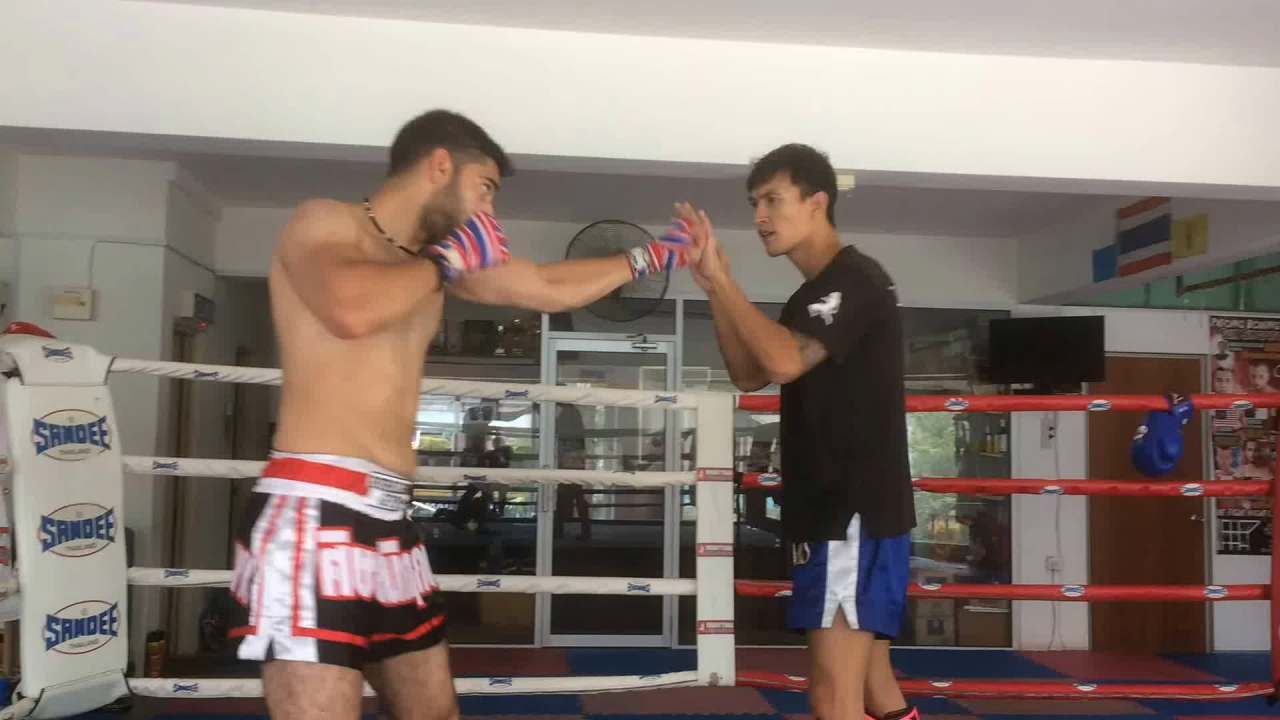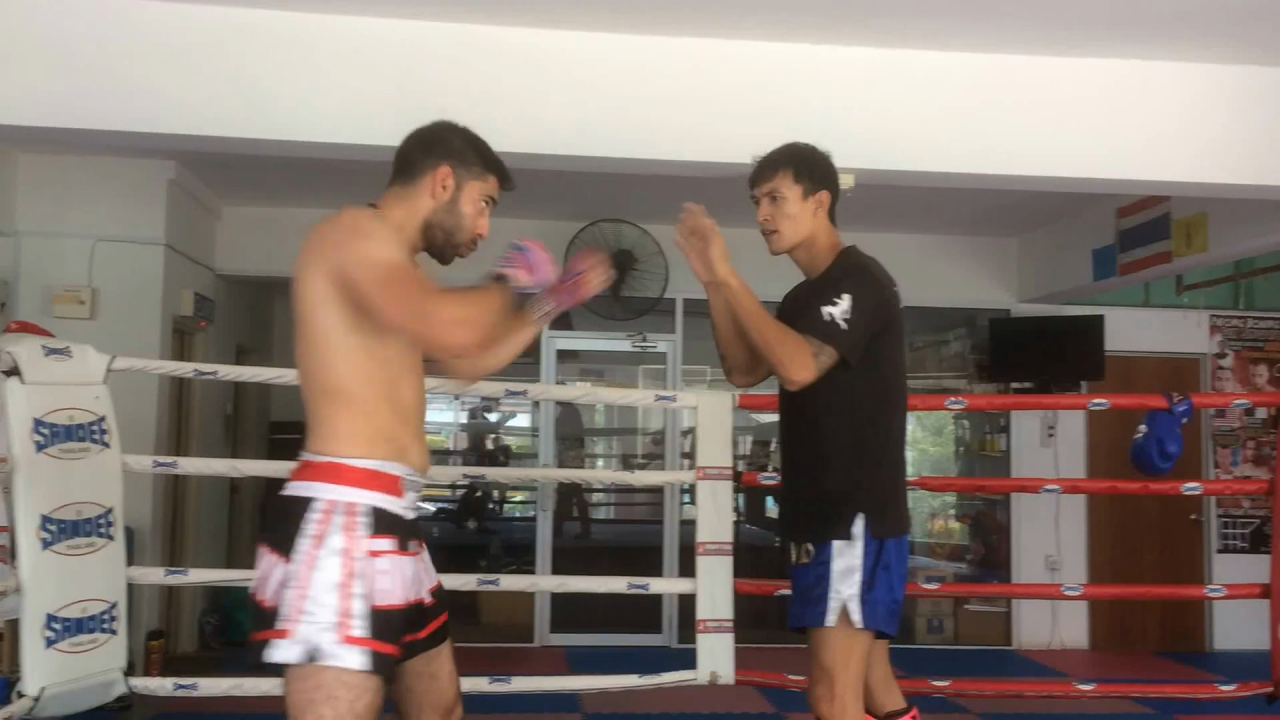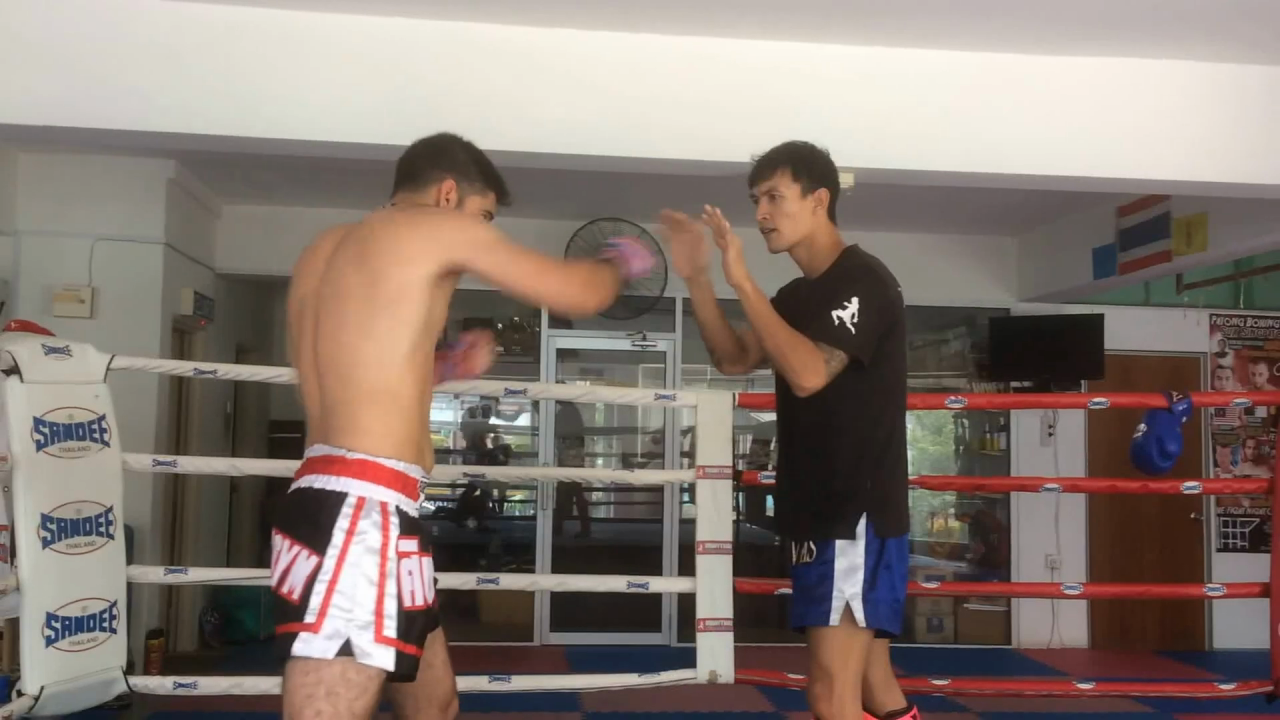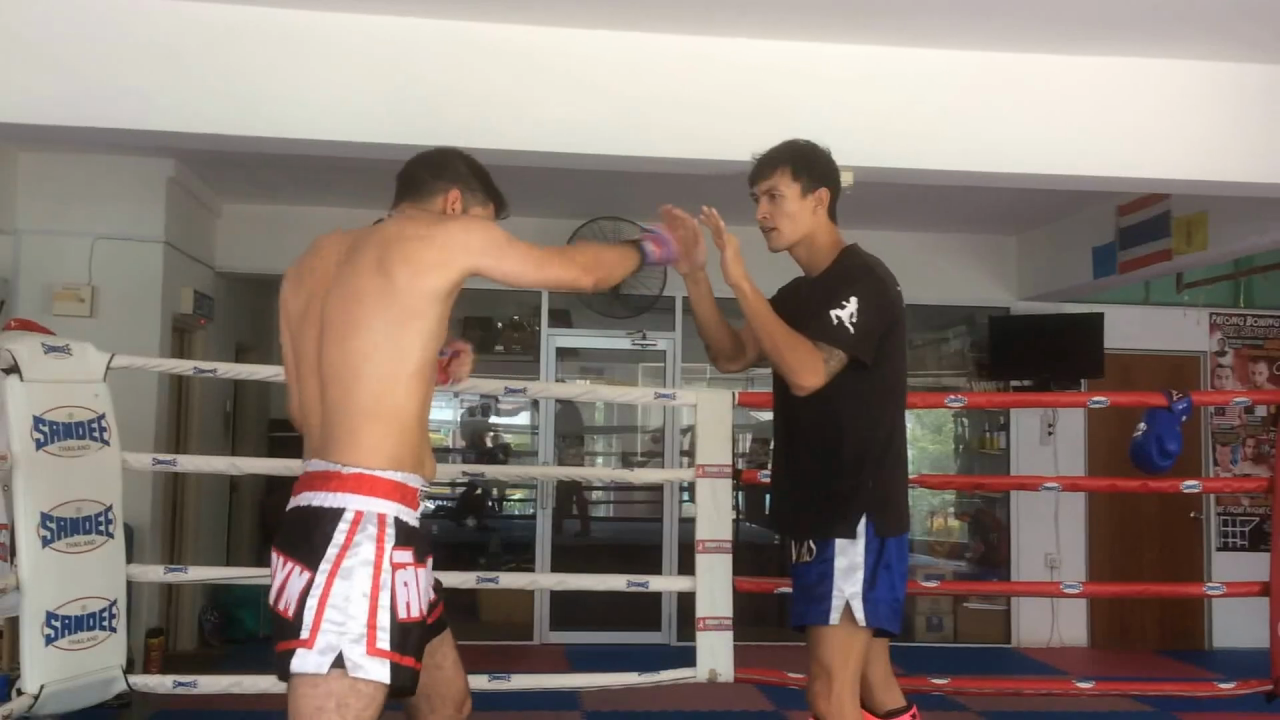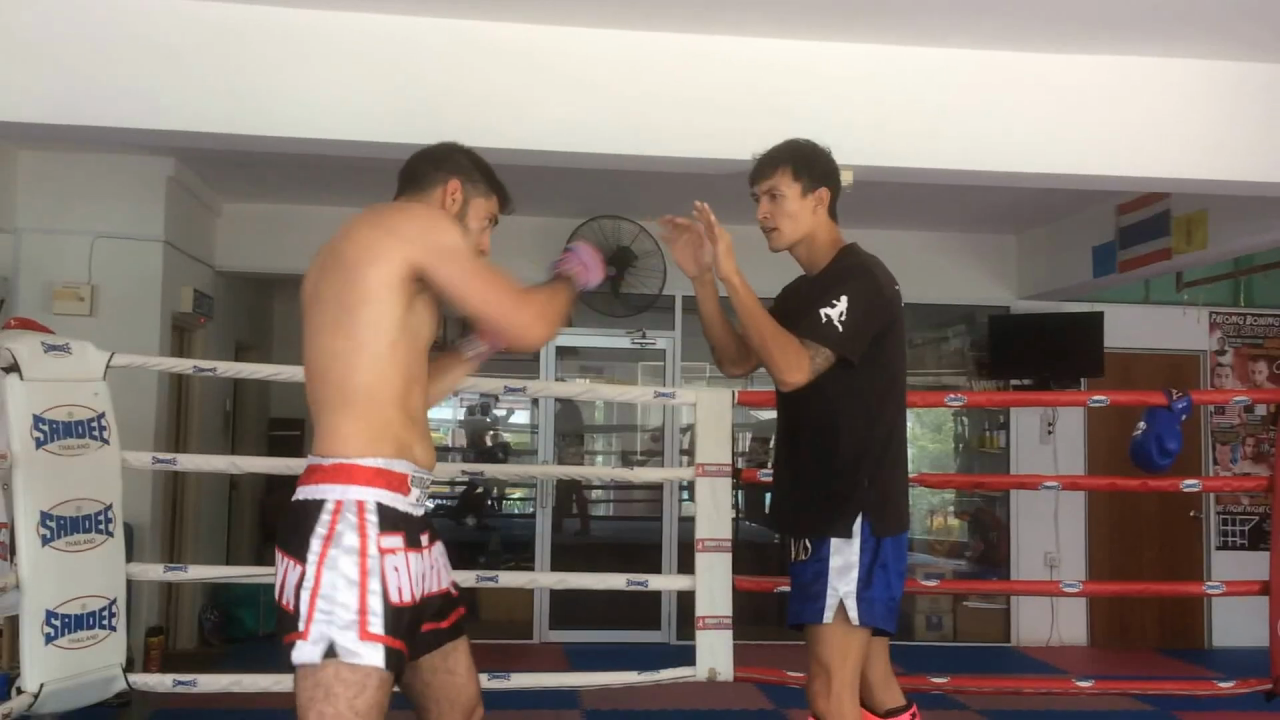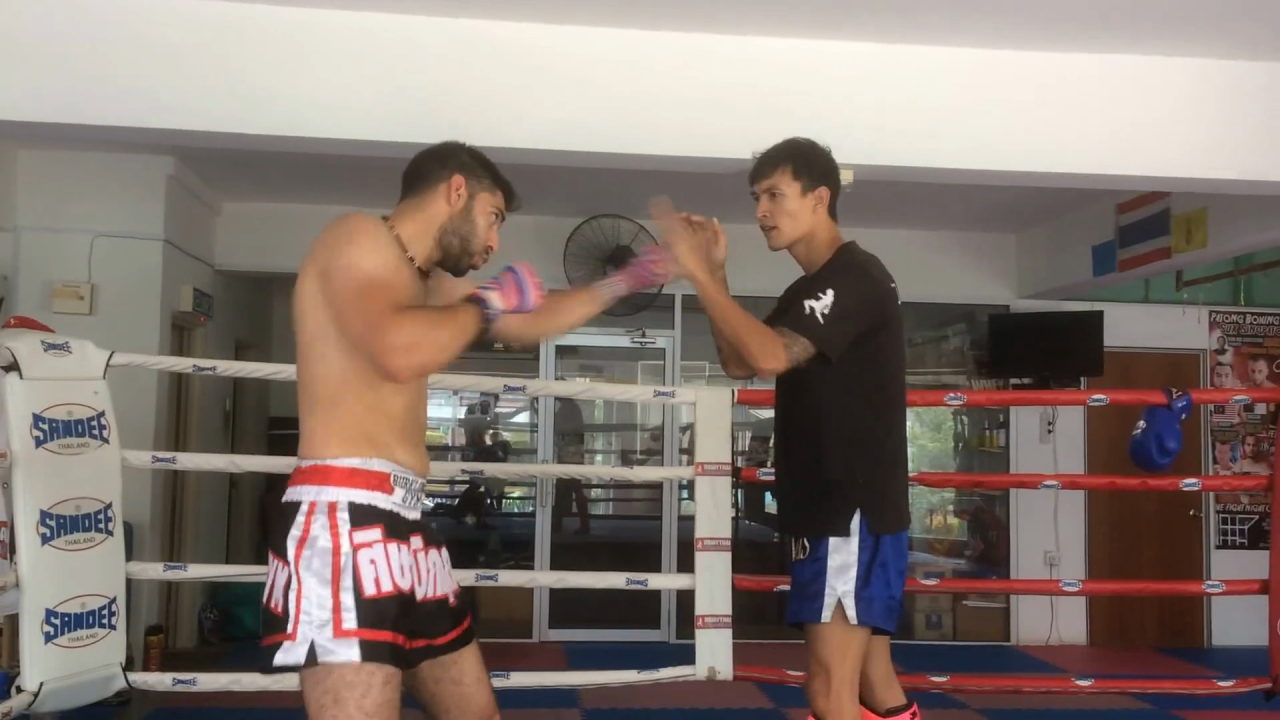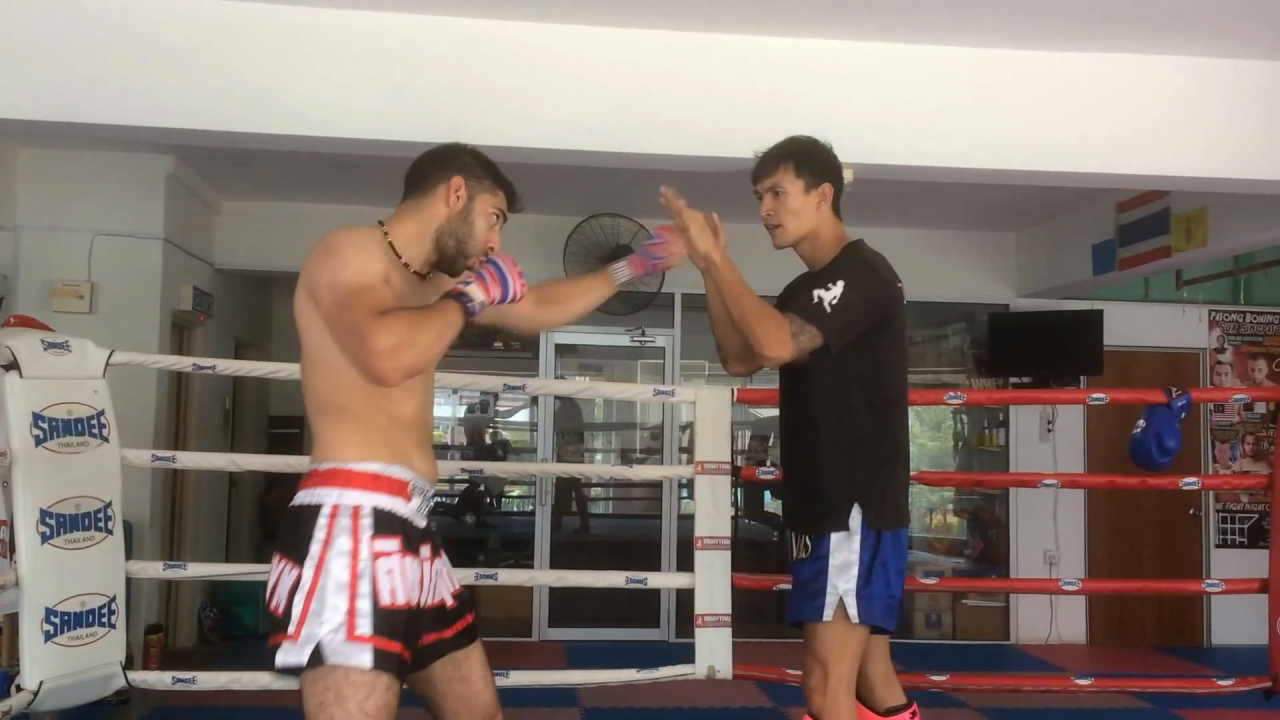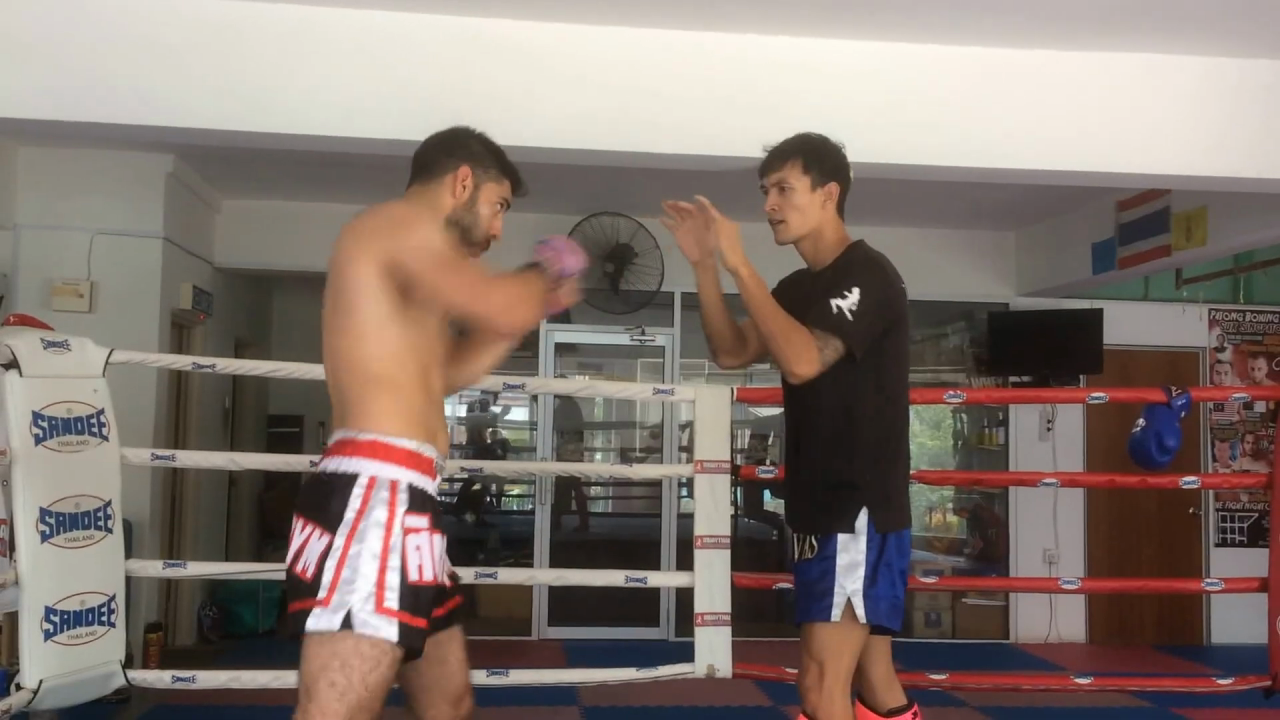
dt=0.1s
person 1, frame 1
left shoulder: (425, 261)
right shoulder: (321, 223)
left elbow: (550, 293)
right elbow: (352, 310)
left wrist: (651, 254)
right wrist: (448, 260)
left hip: (380, 522)
right hip: (311, 515)
person 1, frame 2
left shoulder: (399, 264)
right shoulder: (354, 234)
left elbow: (469, 361)
right elbow: (452, 332)
left wrist: (548, 299)
right wrist: (516, 281)
left hip: (381, 523)
right hip: (341, 520)
person 1, frame 3
left shoulder: (327, 251)
right shoulder: (432, 228)
right elbow: (575, 293)
left wrist: (442, 370)
right wrist: (624, 260)
left hip: (354, 510)
right hip: (360, 512)
person 1, frame 4
left shoulder: (315, 262)
right shoulder: (445, 236)
right elbow: (585, 270)
right wrist: (648, 247)
left hip: (355, 523)
right hip: (359, 527)
person 1, frame 5
right shoulder: (386, 233)
right elbow: (528, 326)
left wrist: (479, 346)
right wrist: (573, 277)
left hip: (396, 522)
right hip: (353, 512)
person 1, frame 6
left shoulder: (422, 280)
right shoulder: (354, 239)
left elbow: (534, 321)
right elbow: (400, 355)
left wrist: (628, 280)
right wrist: (485, 302)
left hip: (398, 526)
right hip: (344, 518)
person 1, frame 7
left shoulder: (428, 282)
right shoulder: (349, 250)
left elbow: (539, 310)
right elbow: (387, 356)
left wrist: (640, 261)
right wrist: (472, 298)
left hip: (403, 533)
right hip: (348, 521)
person 1, frame 8
left shoulder: (395, 265)
right shoulder: (397, 225)
left elbow: (445, 374)
right elbow: (500, 305)
left wrist: (529, 310)
right wrist: (552, 268)
left hip: (387, 503)
right hip: (374, 497)
person 2, frame 1
left shoulder: (856, 280)
right shoulder: (810, 297)
left elbow: (784, 362)
right elbow: (749, 376)
left wrist: (721, 276)
right wrist: (712, 285)
left hip: (854, 514)
right hip: (832, 510)
person 2, frame 2
left shoulder: (860, 280)
right shoulder: (804, 296)
left elbow: (797, 368)
right elbow: (744, 371)
left wrist: (729, 278)
right wrist: (712, 284)
left hip: (854, 514)
right hip: (831, 510)
person 2, frame 3
left shoulder: (862, 280)
right shoulder: (800, 294)
left elbow: (808, 373)
right elbow: (733, 360)
left wrist: (743, 282)
right wrist: (697, 277)
left hip: (855, 514)
right hip: (825, 511)
person 2, frame 4
left shoulder: (862, 279)
right shoulder: (800, 293)
left elbow: (807, 373)
right elbow: (731, 357)
left wrist: (742, 281)
right wrist: (695, 275)
left hip: (854, 514)
right hip: (824, 510)
person 2, frame 5
left shoulder: (860, 278)
right shoulder: (802, 293)
left elbow: (792, 370)
right elbow: (736, 360)
left wrist: (730, 279)
right wrist: (706, 278)
left hip: (854, 512)
right hip: (830, 508)
person 2, frame 6
left shoulder: (856, 276)
right shoulder: (806, 291)
left elbow: (770, 357)
right elbow: (741, 364)
left wrist: (701, 276)
right wrist: (713, 275)
left hip: (853, 510)
right hip: (830, 507)
person 2, frame 7
left shoulder: (861, 272)
right shoulder: (808, 288)
left elbow: (775, 345)
right elbow: (742, 360)
left wrist: (715, 258)
right wrist: (711, 265)
left hip: (854, 506)
right hip: (829, 503)
person 2, frame 8
left shoulder: (868, 274)
right shoulder: (799, 287)
left elbow: (802, 363)
right elbow: (731, 352)
left wrist: (739, 265)
right wrist: (703, 266)
left hip: (857, 507)
right hip: (831, 504)
